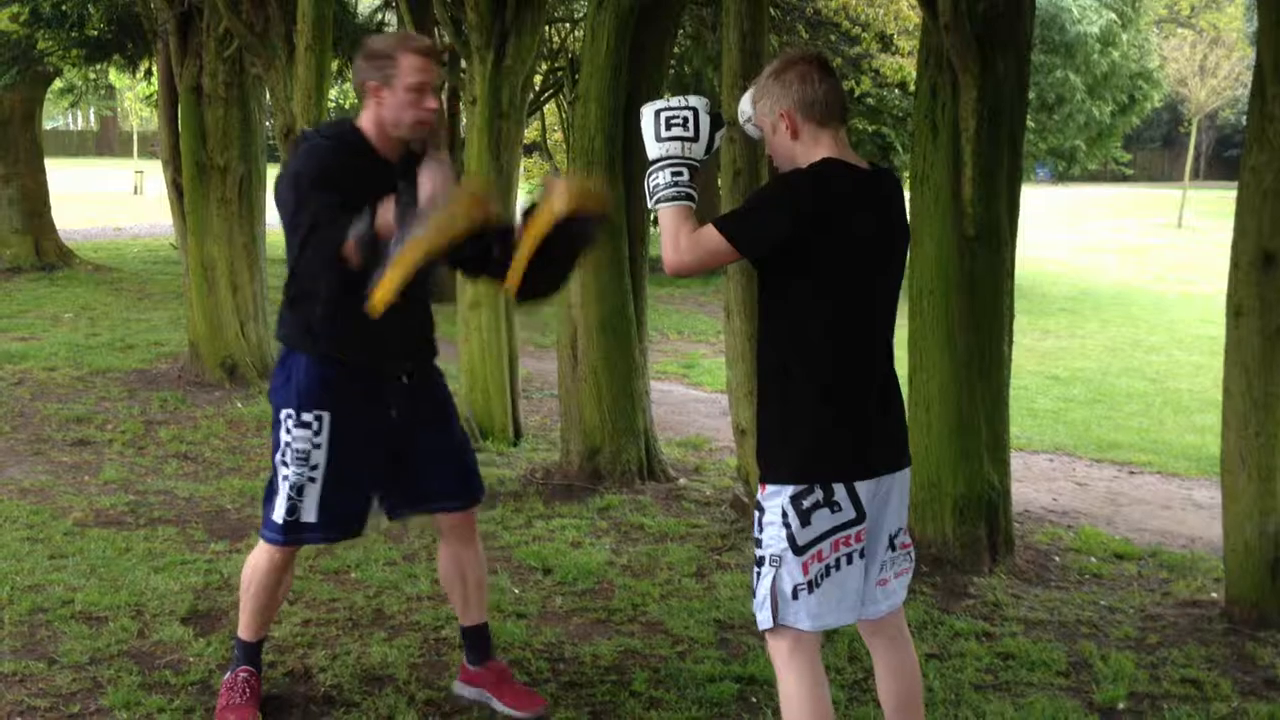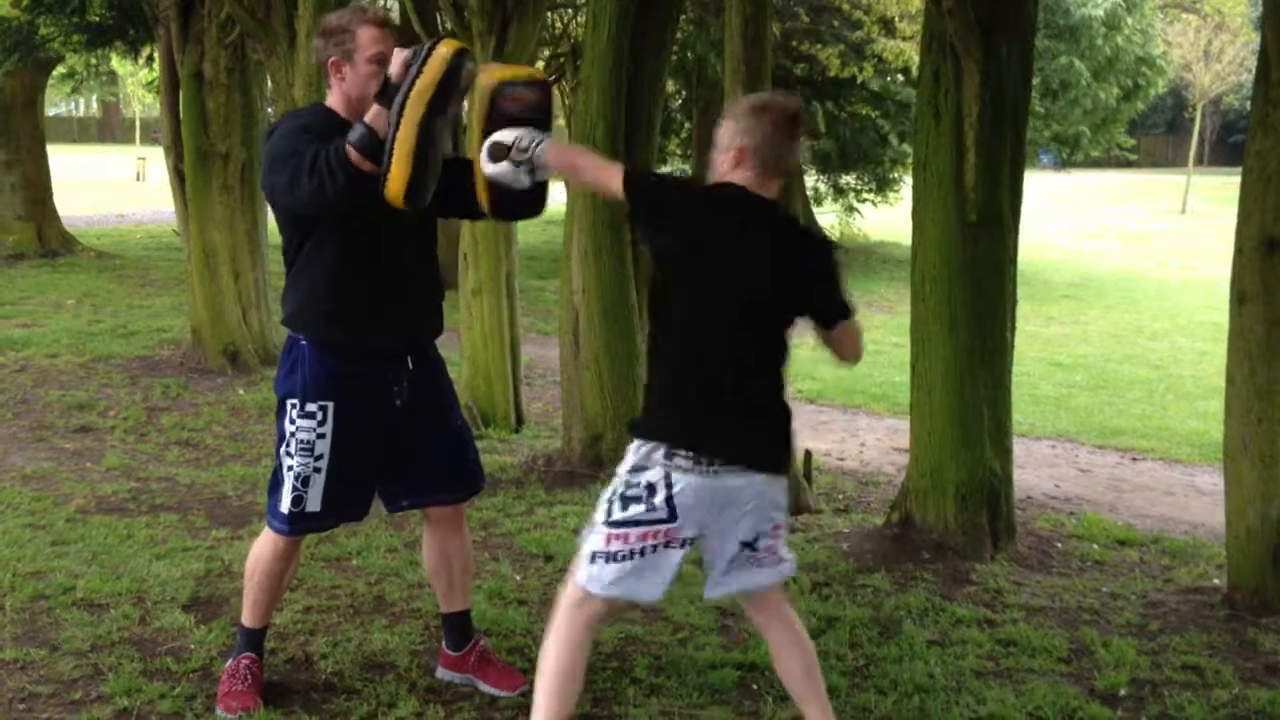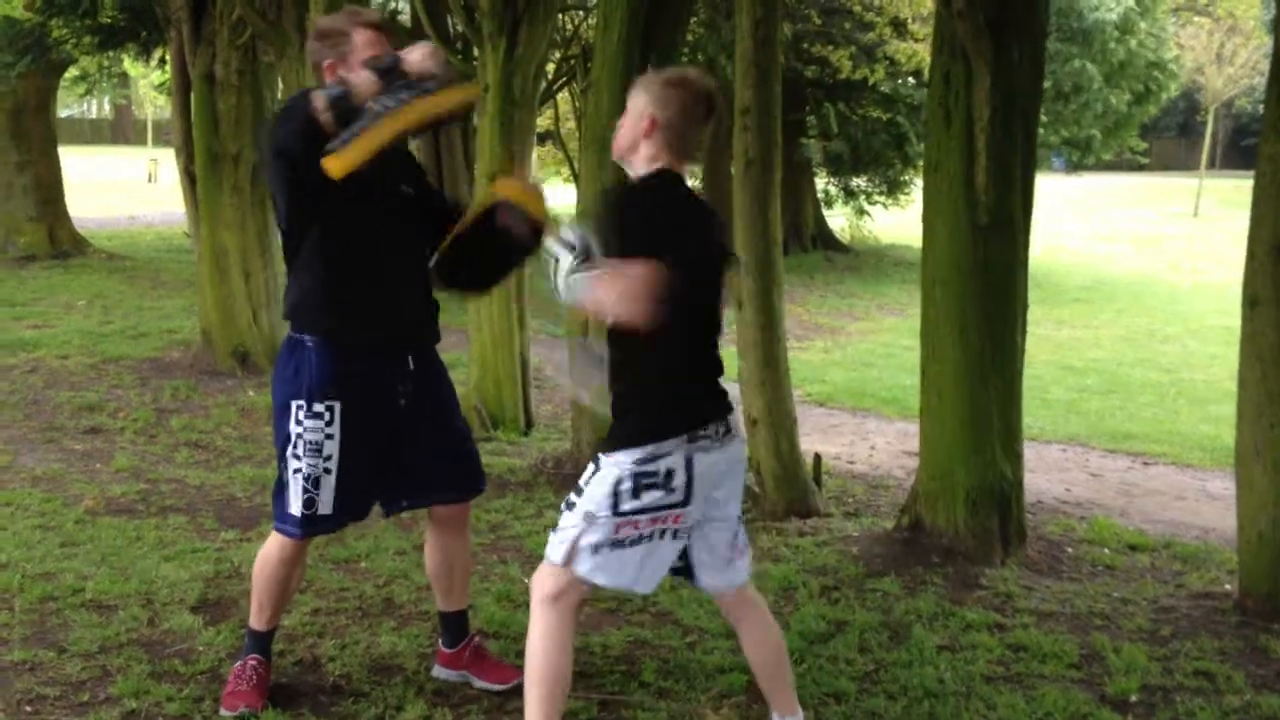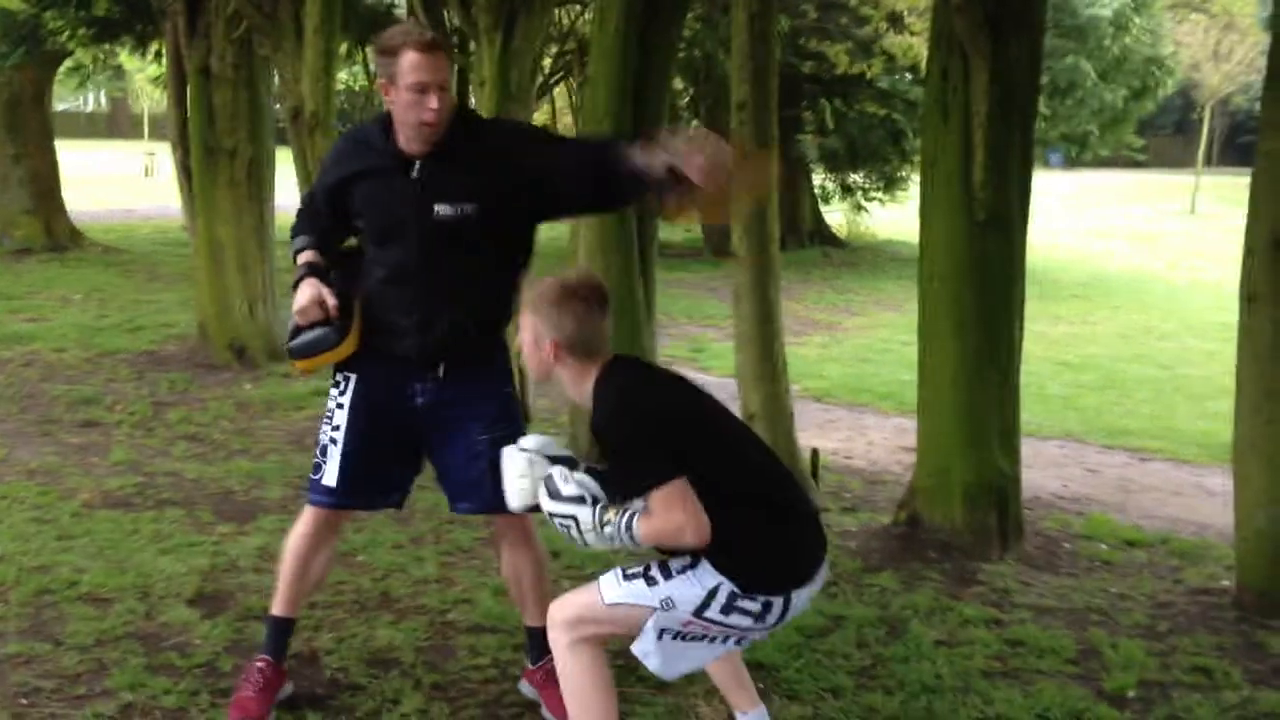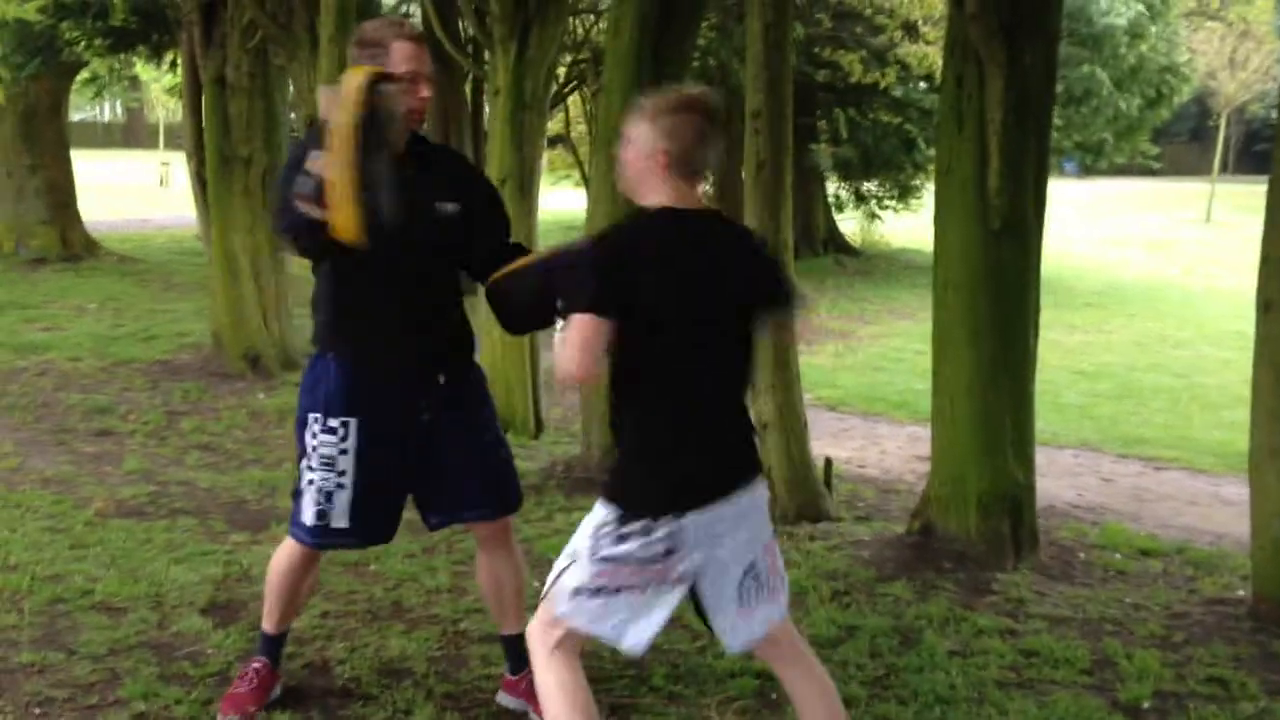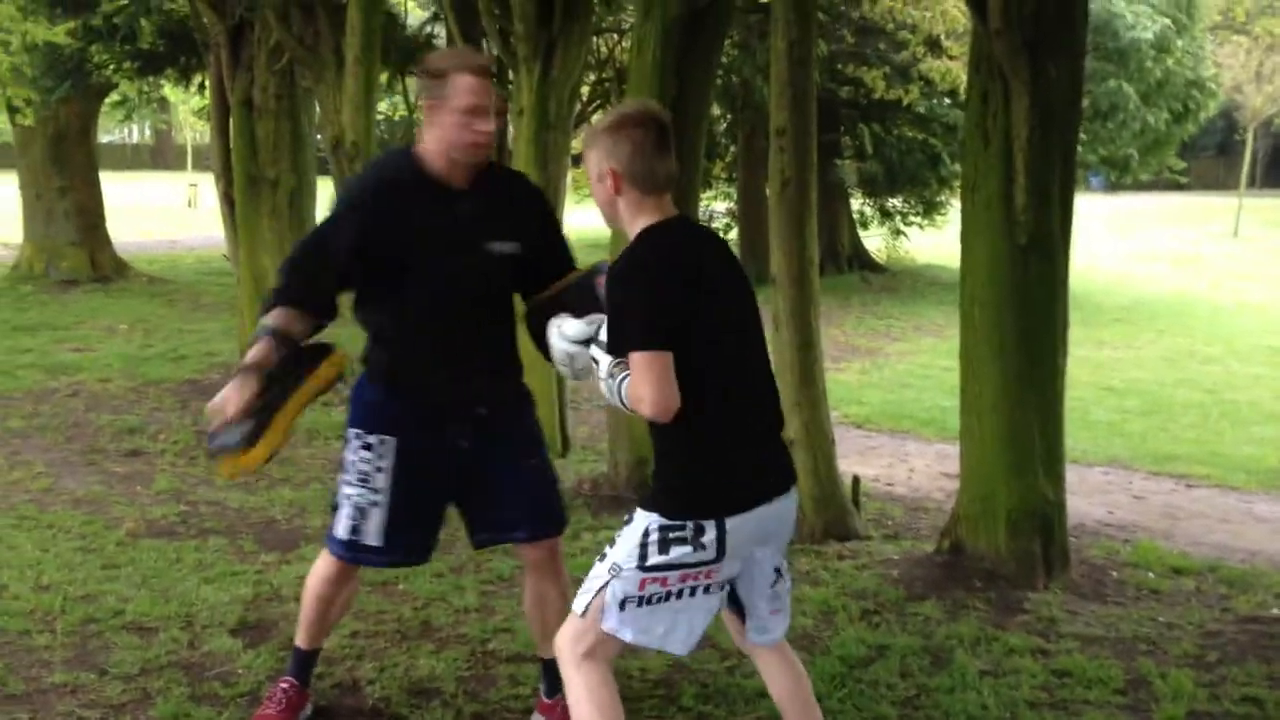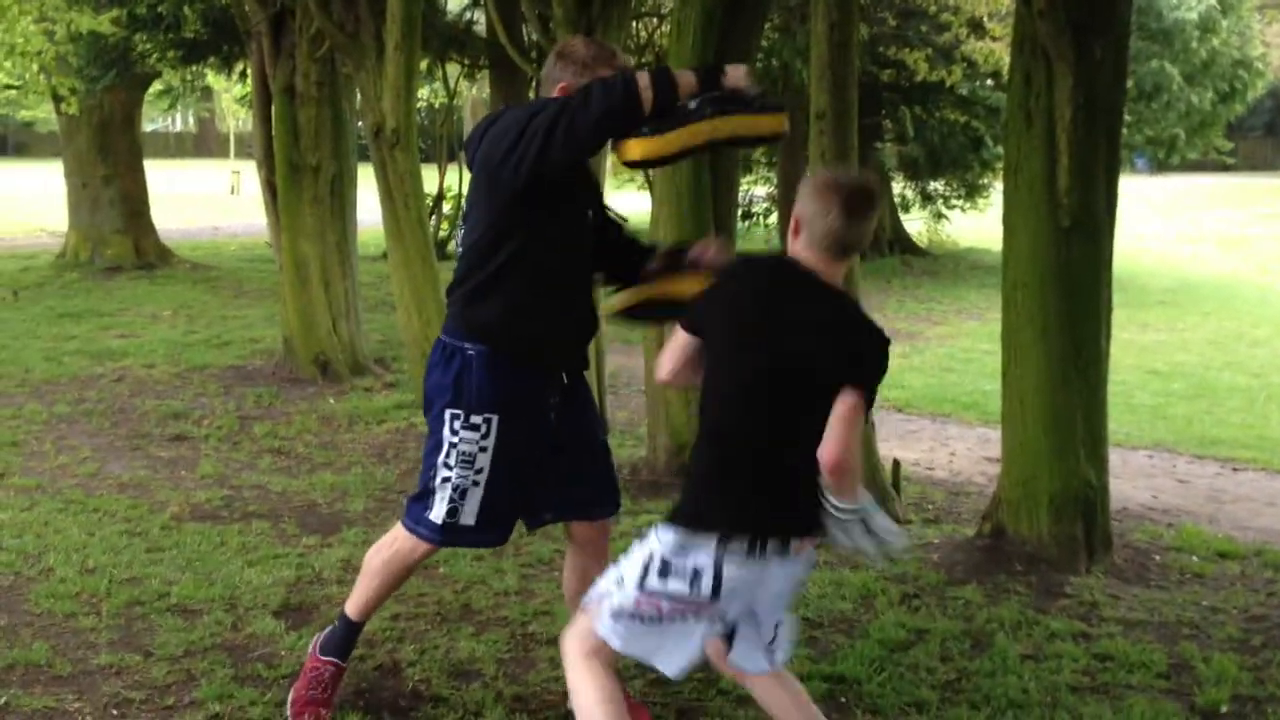
dt=0.7s
person 1, frame 1
left shoulder: (424, 171)
right shoulder: (319, 159)
left elbow: (483, 251)
right elbow: (315, 259)
right wrist: (406, 211)
left hip: (406, 374)
right hip: (324, 374)
left knee: (458, 512)
right knee: (284, 535)
person 1, frame 2
right shoulder: (297, 139)
left elbow: (477, 193)
right elbow: (324, 190)
right wrist: (391, 107)
left hip: (410, 358)
right hip: (328, 362)
left knee: (447, 502)
right knee: (290, 521)
left ankle: (461, 650)
right ankle: (246, 657)
person 1, frame 3
left shoulder: (394, 156)
right shoulder: (300, 138)
left elbow: (443, 228)
right elbow: (305, 119)
right wrist: (391, 72)
left hip: (410, 359)
right hip: (328, 362)
left knee: (450, 503)
right knee: (297, 526)
left ankle: (456, 646)
right ankle: (254, 659)
person 1, frame 4
left shoulder: (506, 148)
right shoulder: (358, 155)
left elbow: (601, 173)
right elbow: (314, 223)
left wrist: (670, 162)
right wrist: (309, 276)
left hip: (471, 370)
right hip: (381, 363)
left knee: (508, 519)
right knee: (324, 510)
left ankle: (541, 663)
right ankle: (270, 660)
person 1, frame 5
left shoulder: (448, 170)
right shoulder: (324, 153)
left elbow: (494, 259)
right elbow: (309, 234)
left hip: (447, 378)
right hip: (353, 380)
left knee: (493, 524)
right knee: (311, 535)
person 1, frame 6
left shoulder: (517, 200)
right shoulder: (381, 190)
left elbow: (555, 287)
right elbow: (306, 282)
right wrist: (255, 369)
left hip: (494, 402)
right hip: (400, 401)
left knee: (541, 545)
right knee: (346, 552)
person 1, frame 7
left shoulder: (572, 174)
right shoulder: (520, 134)
left elbow: (619, 255)
right elbow: (611, 105)
left wrist: (692, 256)
right wrist: (710, 80)
left hip: (557, 374)
right hip: (483, 369)
left knee: (591, 526)
right knee: (427, 528)
right ankle: (330, 654)
person 2, frame 1
left shoulder: (803, 195)
right shoulder: (882, 191)
left elbow: (680, 256)
left wrist: (671, 164)
left hip: (814, 461)
right hip: (879, 451)
left knee: (791, 637)
right knee: (883, 622)
person 2, frame 2
left shoulder: (687, 203)
right shoulder: (806, 247)
left elbow: (587, 168)
right elbow: (848, 348)
left wrist: (528, 149)
left hip: (675, 456)
right hip: (758, 461)
left knee: (577, 606)
right knee: (768, 602)
person 2, frame 3
left shoulder: (640, 202)
right shoulder: (693, 214)
left elbow: (630, 305)
left wrist: (575, 275)
left hip: (655, 443)
right hip: (711, 437)
left knee: (552, 592)
right knee: (734, 595)
person 2, frame 4
left shoulder: (621, 411)
right shoulder: (635, 381)
left elbow: (690, 527)
left wrist: (597, 521)
right wrist: (591, 485)
left hip: (763, 576)
right hip: (793, 552)
left knee: (570, 621)
right knee: (678, 596)
person 2, frame 5
left shoulder: (618, 248)
right shoulder: (736, 244)
left elbow: (576, 367)
right elbow: (787, 317)
left wrist: (575, 320)
left hip: (651, 500)
right hip: (735, 488)
left knee: (549, 638)
right knee: (781, 644)
person 2, frame 6
left shoulder: (636, 270)
right shoulder: (711, 247)
left elbow: (658, 403)
left wrist: (610, 374)
right wrist: (616, 345)
left hip: (699, 509)
right hip: (771, 493)
left knee: (582, 649)
right knee: (761, 637)
person 2, frame 7
left shoulder: (741, 279)
right shoulder: (864, 339)
left elbow: (669, 373)
right elbow: (834, 456)
right wrist: (857, 512)
left hip: (709, 534)
right hip: (787, 544)
left knee: (582, 646)
right knee: (748, 663)
